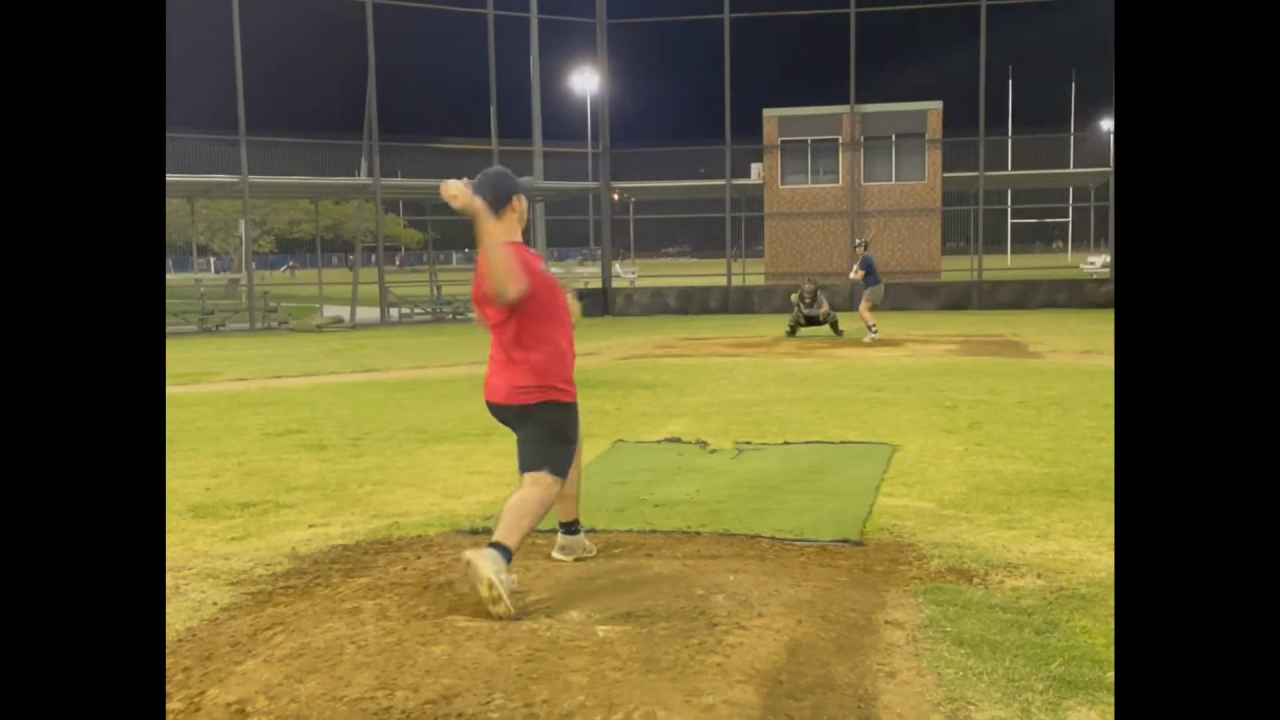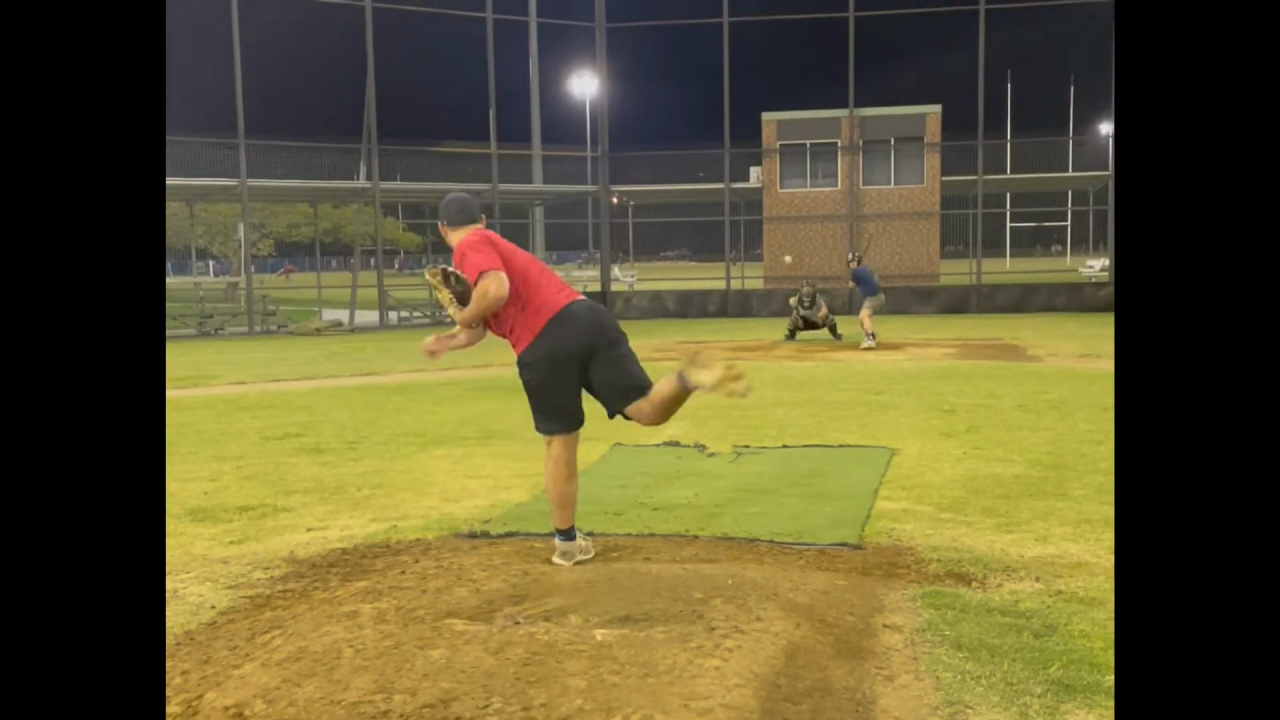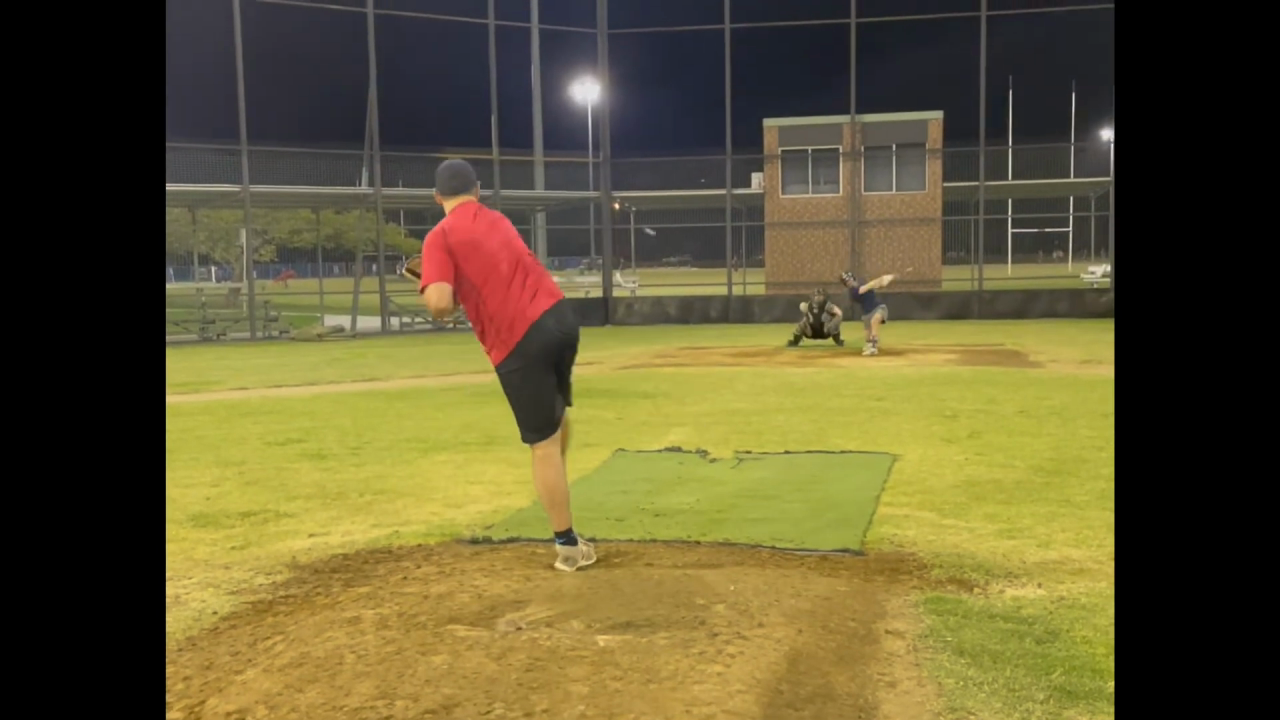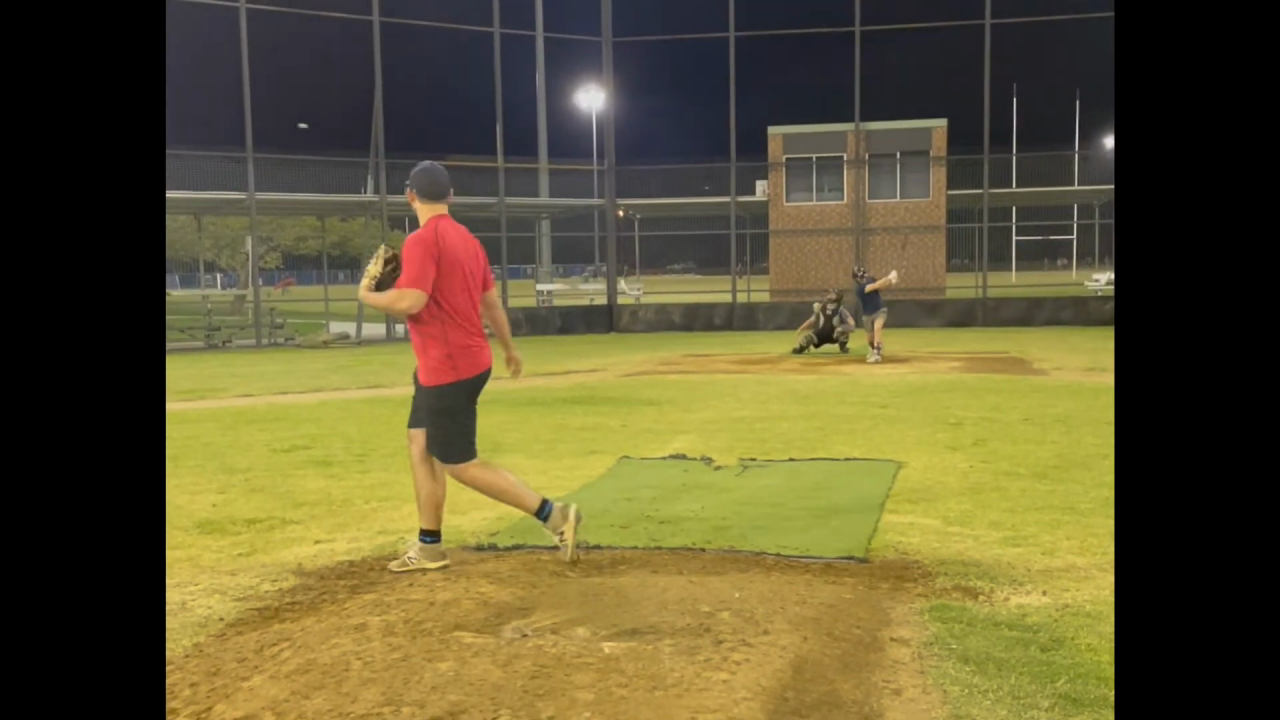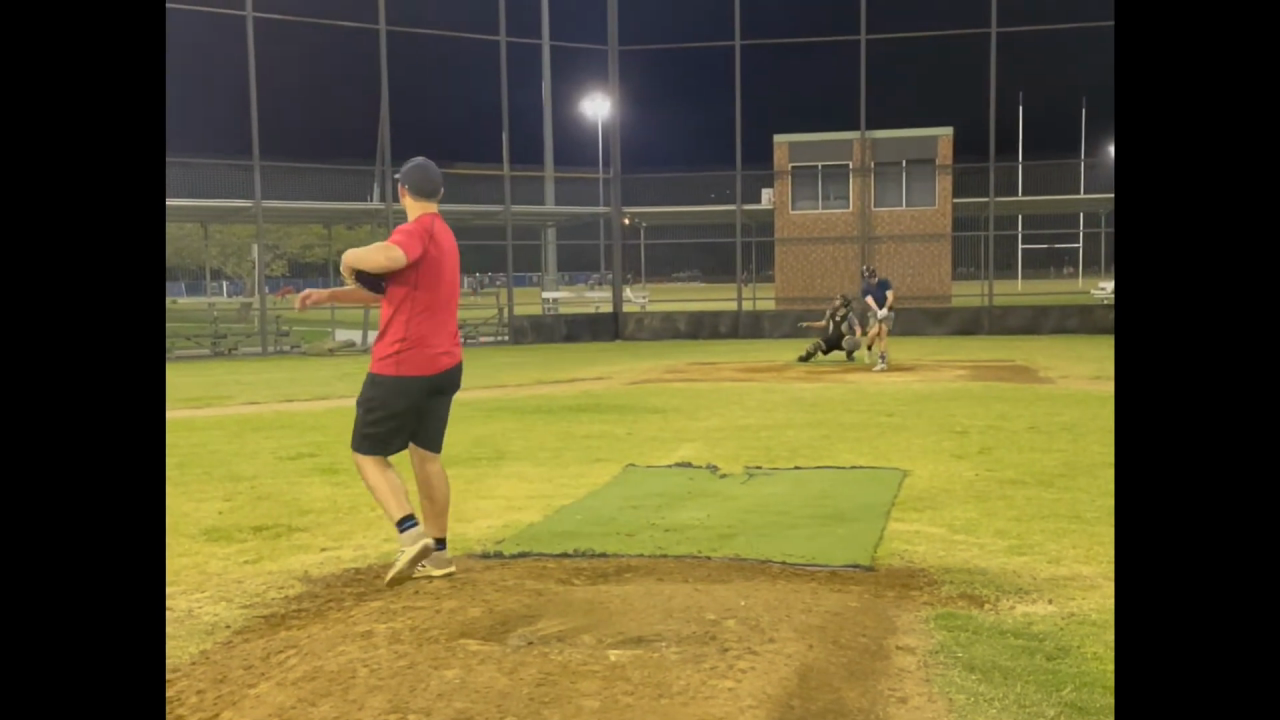
dt=0.4s
person 1, frame 1
left shoulder: (519, 256)
right shoulder: (506, 259)
right elbow: (508, 290)
right wrist: (480, 213)
left hip: (528, 391)
right hip: (538, 395)
left knee: (565, 446)
right knee: (542, 482)
left ankle: (571, 536)
right ankle: (493, 557)
person 1, frame 2
left shoulder: (471, 248)
right shoulder: (494, 244)
left elbow: (497, 291)
right elbow: (478, 322)
left wrist: (467, 317)
right wrist: (445, 342)
left hip: (544, 343)
right hip: (583, 318)
left knee: (561, 443)
right knee: (650, 410)
left ankle: (567, 541)
right ankle: (690, 377)
person 1, frame 3
left shoulder: (439, 237)
right shoulder: (497, 220)
left elbow: (440, 303)
left wrist: (431, 292)
left hip: (516, 344)
right hip: (557, 318)
left knee: (540, 444)
right knee: (554, 411)
left ankle: (571, 546)
right ankle: (553, 481)
person 1, frame 4
left shoulder: (422, 242)
right shoulder: (467, 240)
left elbow: (411, 303)
right elbow: (492, 302)
left wrist: (370, 296)
right wrist: (509, 348)
left hip: (448, 370)
right hip: (462, 364)
left knee: (463, 465)
right knee: (420, 445)
left ankle: (554, 513)
right ankle: (429, 546)
person 1, frame 5
left shoulder: (416, 230)
right shoulder: (443, 236)
left elbow: (387, 260)
right elbow: (386, 290)
left wrist: (351, 256)
right wrist: (328, 295)
left hip: (402, 367)
right hip: (445, 365)
left knee: (370, 456)
right knee: (427, 455)
left ankle: (410, 532)
right ankle: (436, 553)
